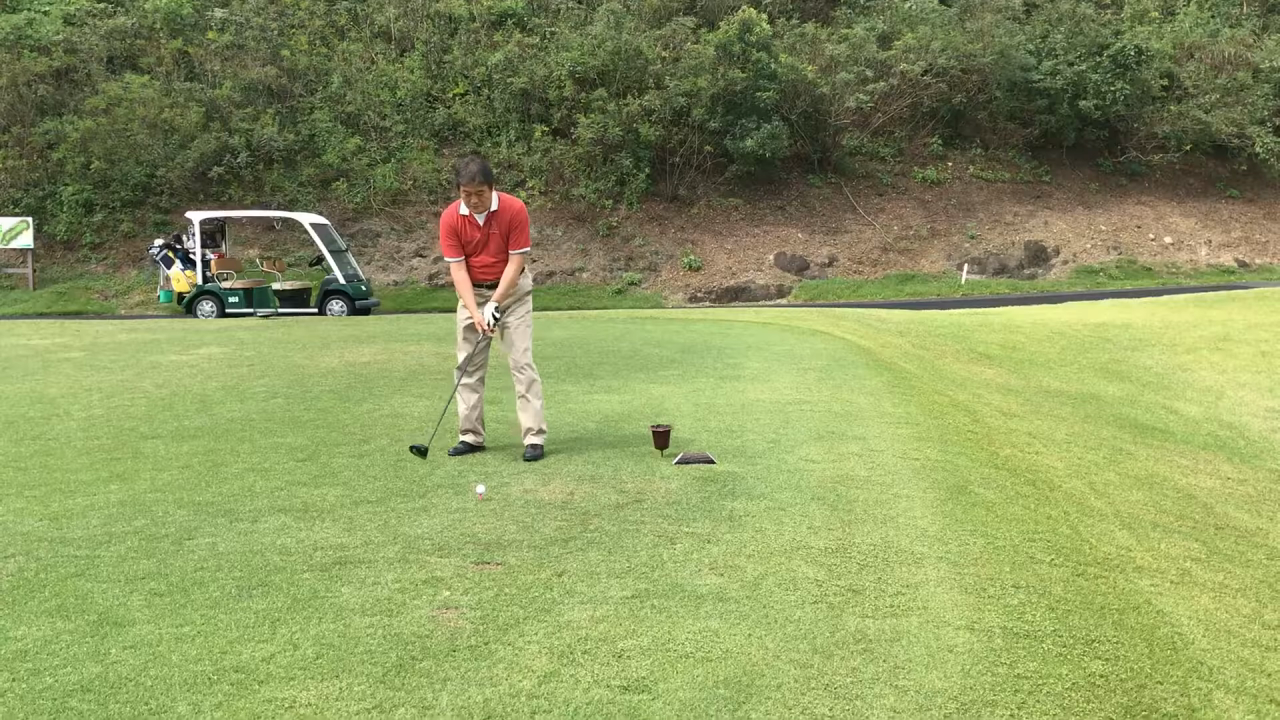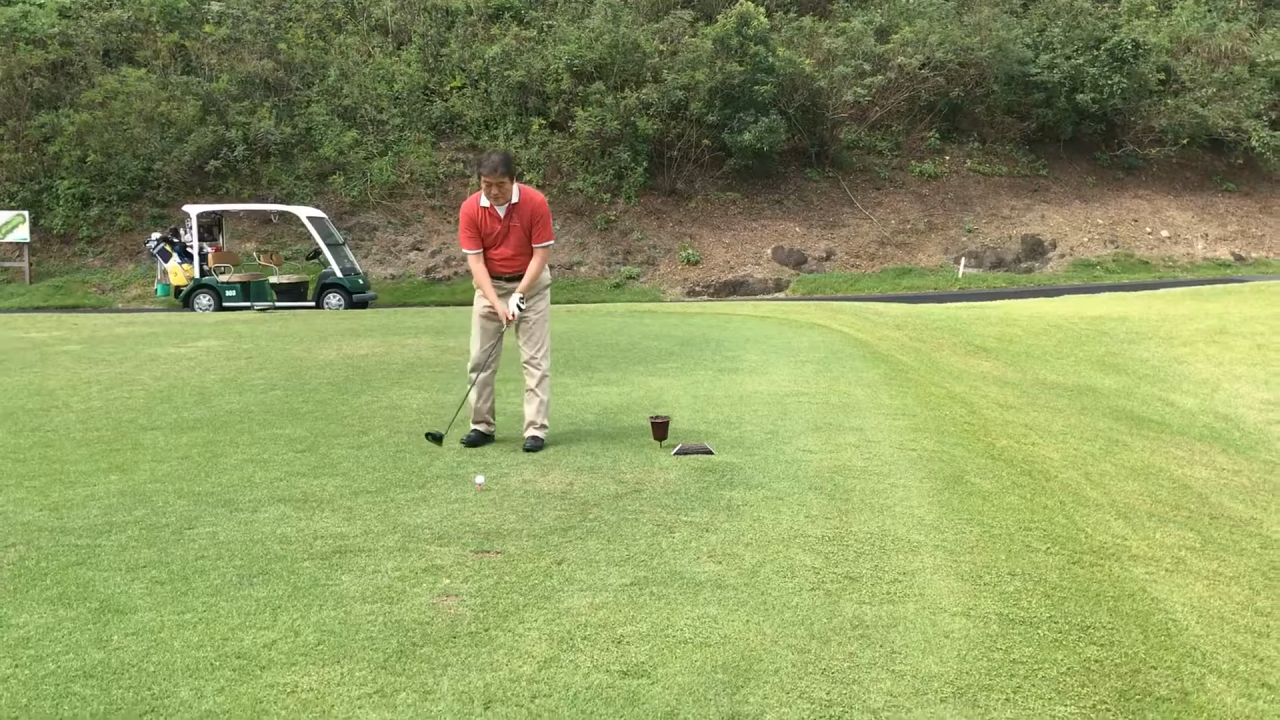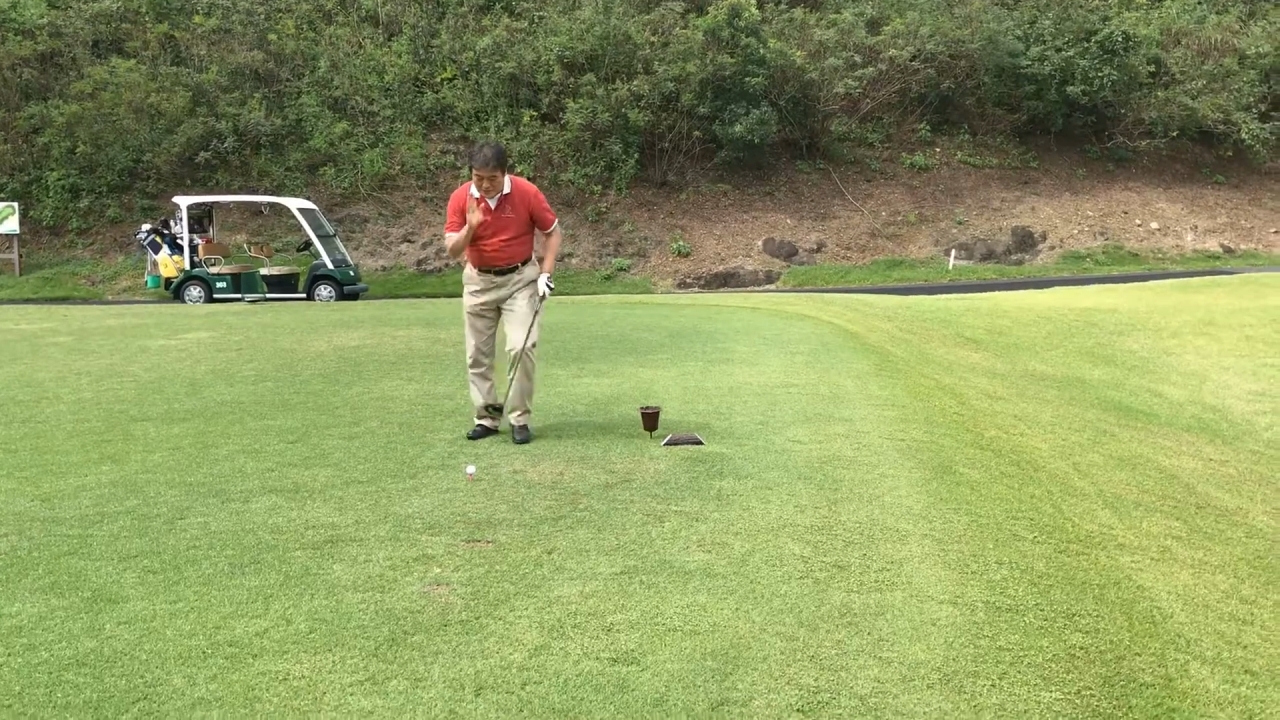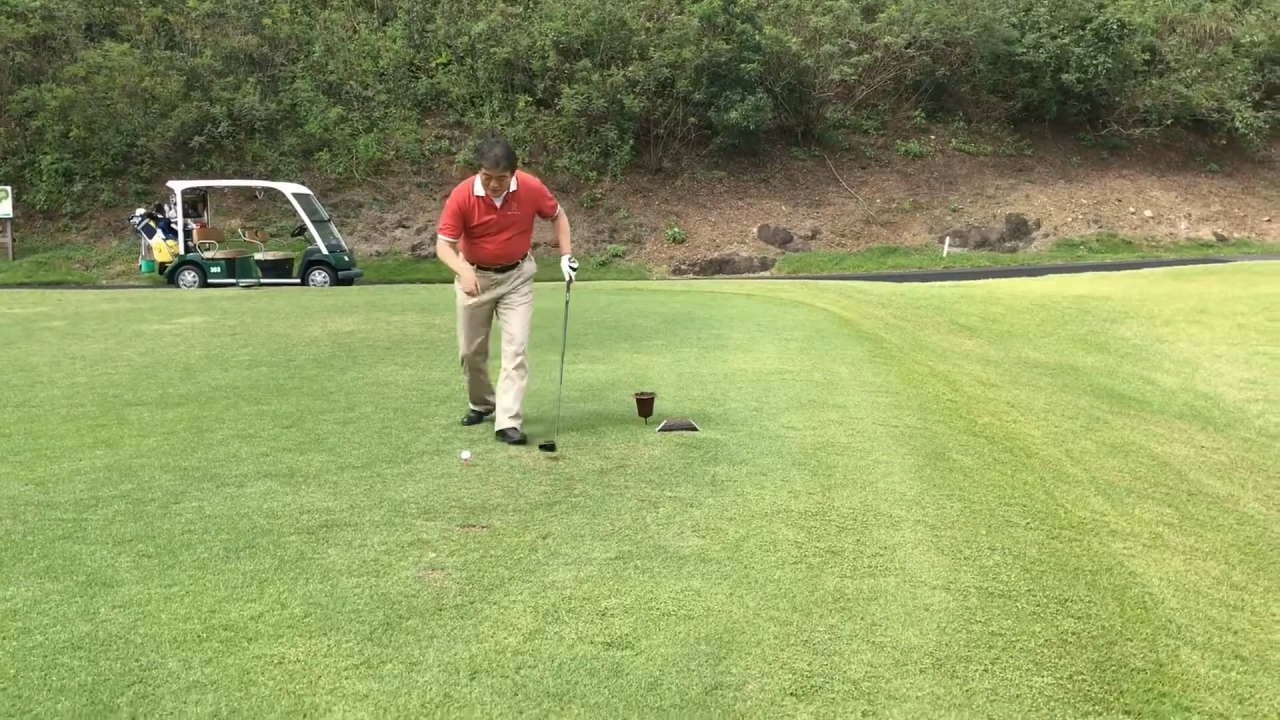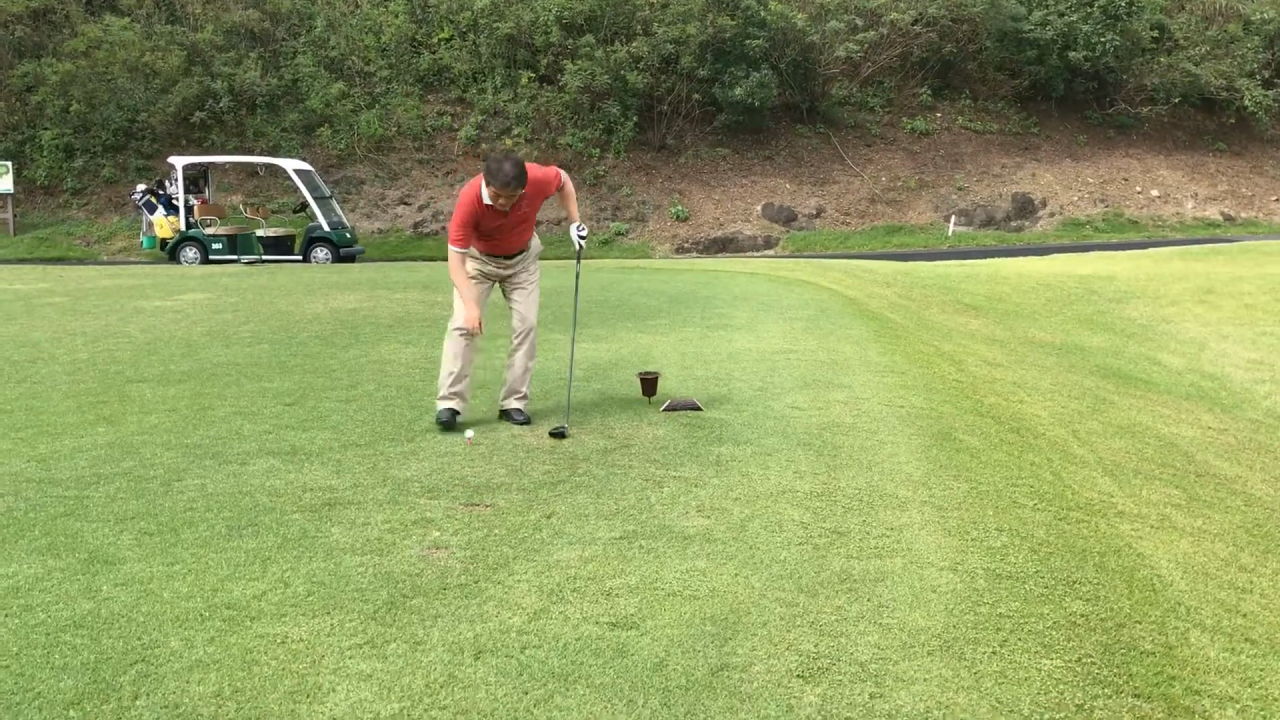
dt=0.3s
person 1, frame 1
left shoulder: (514, 209)
right shoulder: (450, 218)
left elbow: (516, 261)
right elbow: (458, 268)
left wrist: (495, 302)
right wrist: (475, 311)
left hip: (512, 291)
right hip: (472, 293)
left knee: (522, 362)
right knee: (468, 365)
left ankle: (534, 437)
right ankle: (471, 435)
person 1, frame 2
left shoulder: (535, 202)
right shoulder: (470, 209)
left elbow: (541, 253)
right elbow: (475, 260)
left wrist: (519, 293)
right wrist: (496, 300)
left hip: (529, 286)
right hip: (490, 287)
left knee: (534, 358)
right knee: (480, 358)
left ankle: (535, 429)
right ankle: (482, 425)
person 1, frame 3
left shoulder: (527, 193)
right shoulder: (460, 199)
left elbow: (553, 232)
right elbow: (452, 249)
left wrist: (545, 273)
right wrist: (469, 228)
left hip: (521, 278)
right hip: (479, 281)
left knee: (521, 345)
right knee: (478, 355)
left ankle: (519, 417)
right ankle: (486, 418)
person 1, frame 4
left shoulder: (531, 188)
right shoulder: (461, 196)
left elbow: (558, 215)
right elbow: (444, 245)
left wrist: (566, 255)
right wrist: (463, 273)
left hip: (516, 277)
right hip: (475, 275)
left knee: (515, 346)
right knee: (472, 350)
left ankle: (508, 422)
right ankle: (482, 403)
person 1, frame 5
left shoulder: (538, 178)
right shoulder: (470, 198)
left elbow: (562, 178)
right elbow: (455, 258)
left wrist: (574, 221)
right wrist: (469, 305)
left hip: (522, 258)
right hip: (478, 258)
left knee: (525, 325)
right knee: (462, 325)
left ankle: (513, 402)
right ankle: (450, 402)
